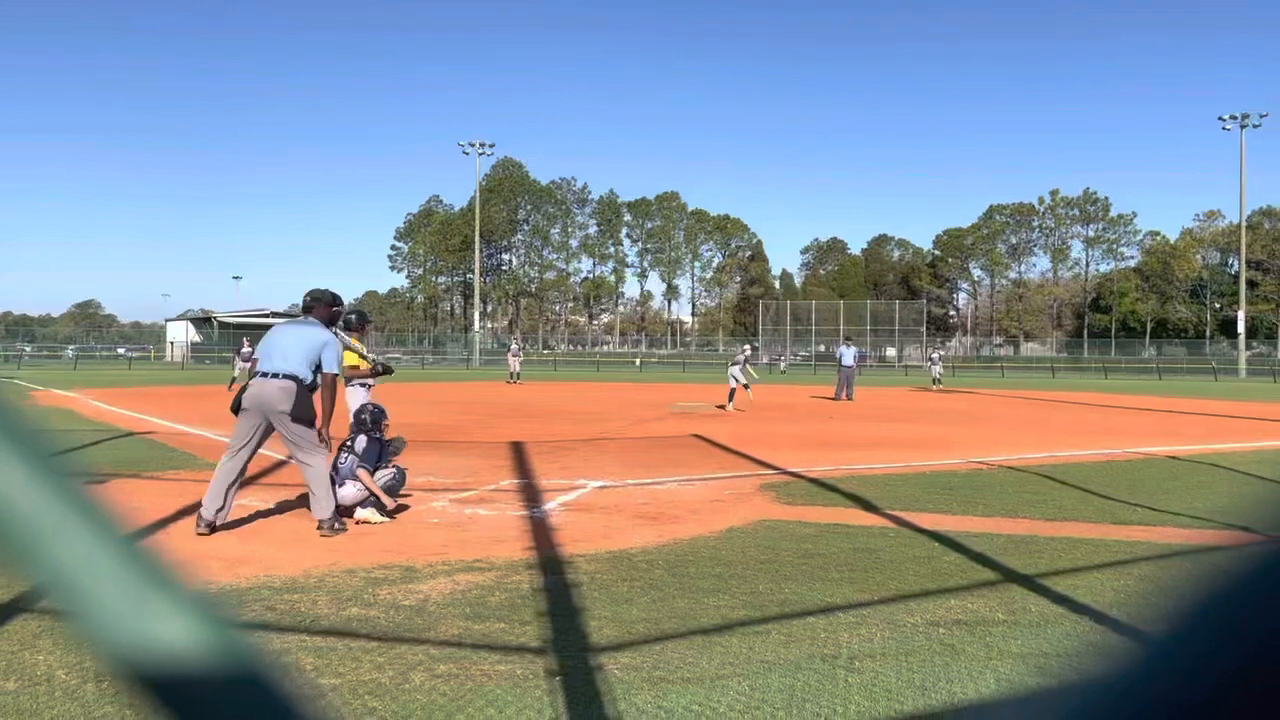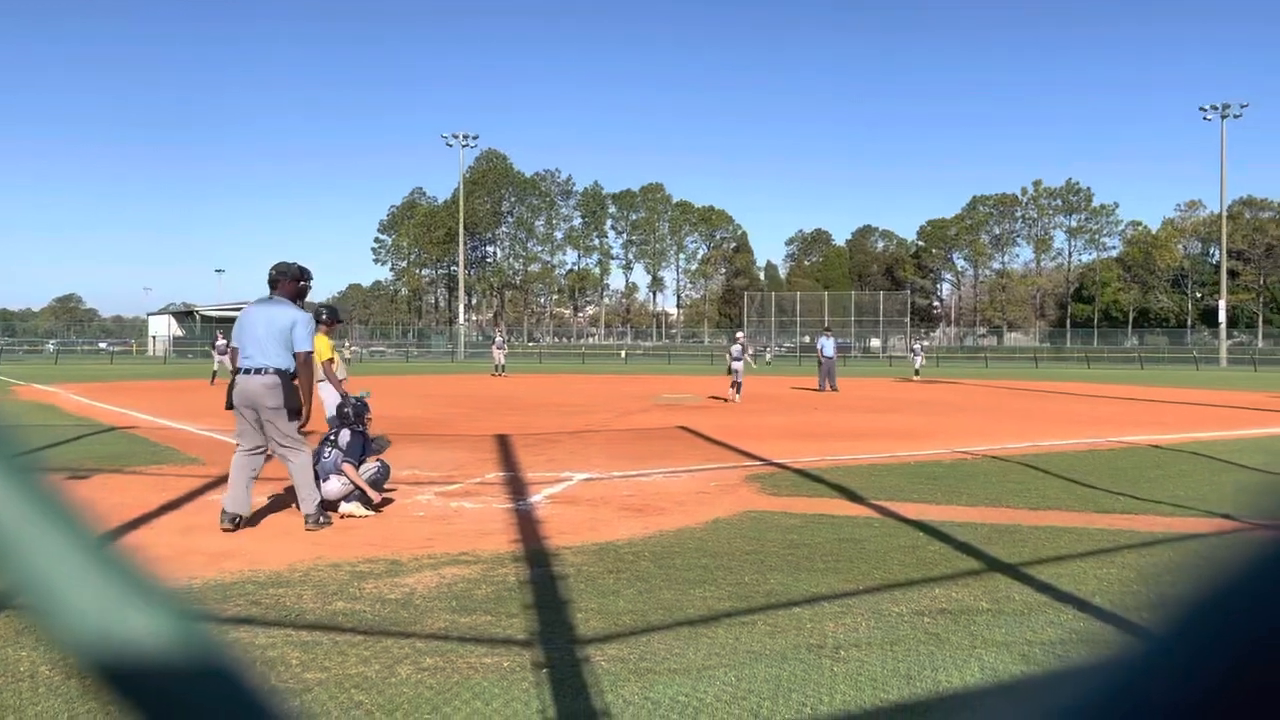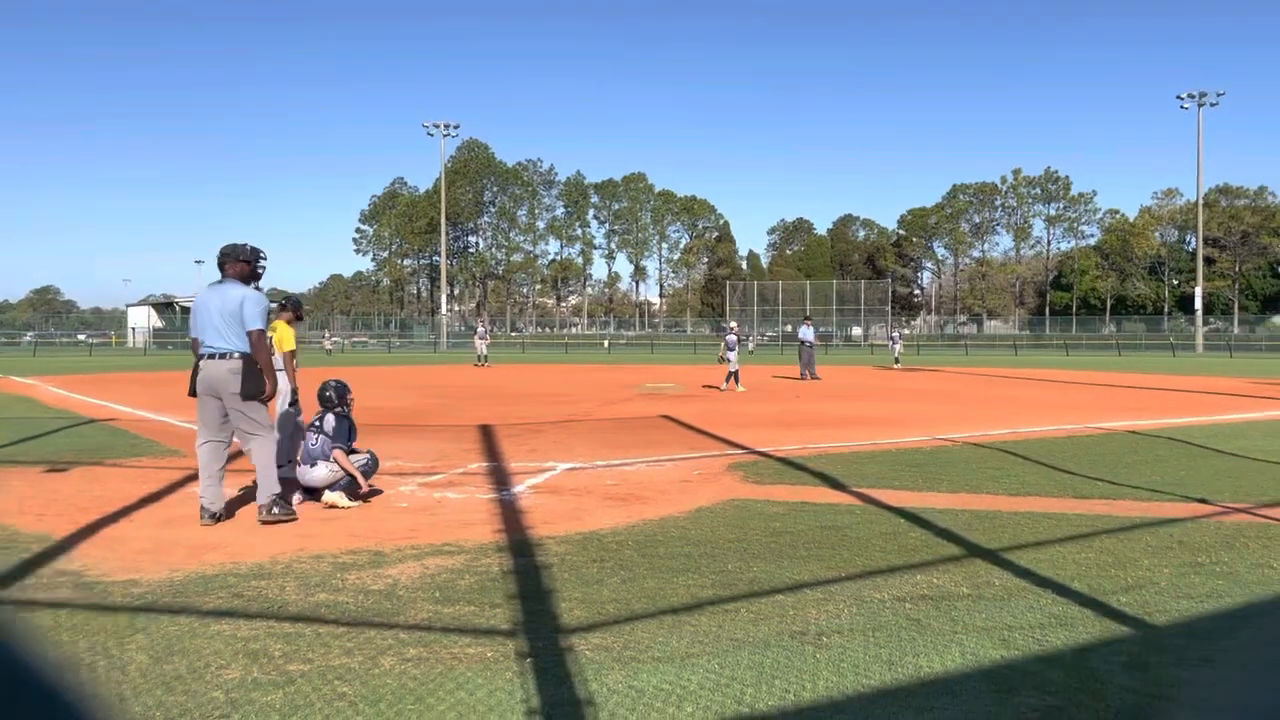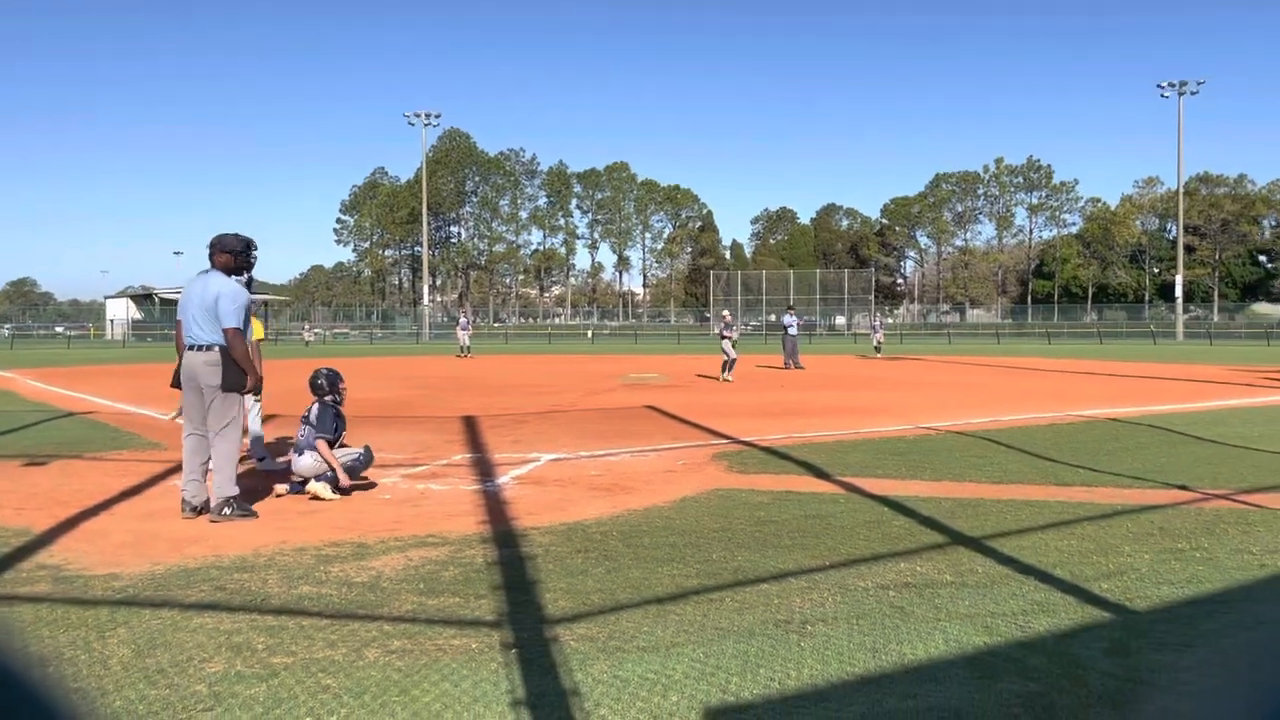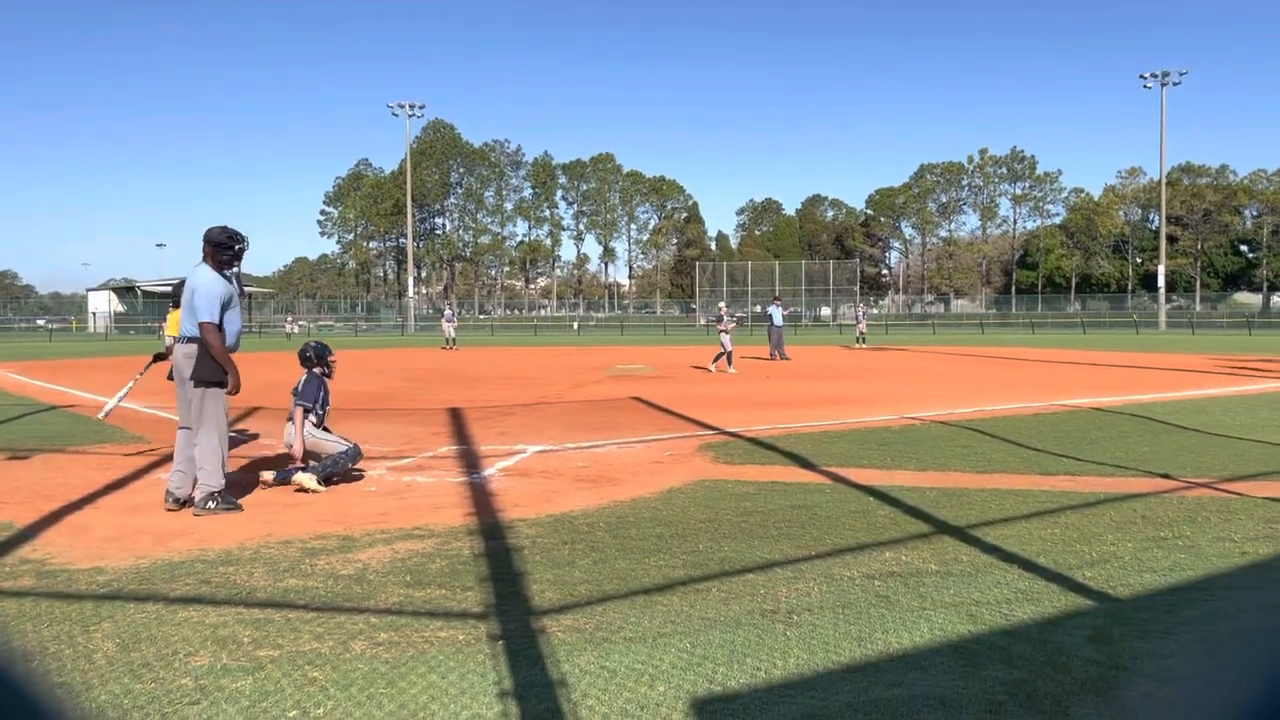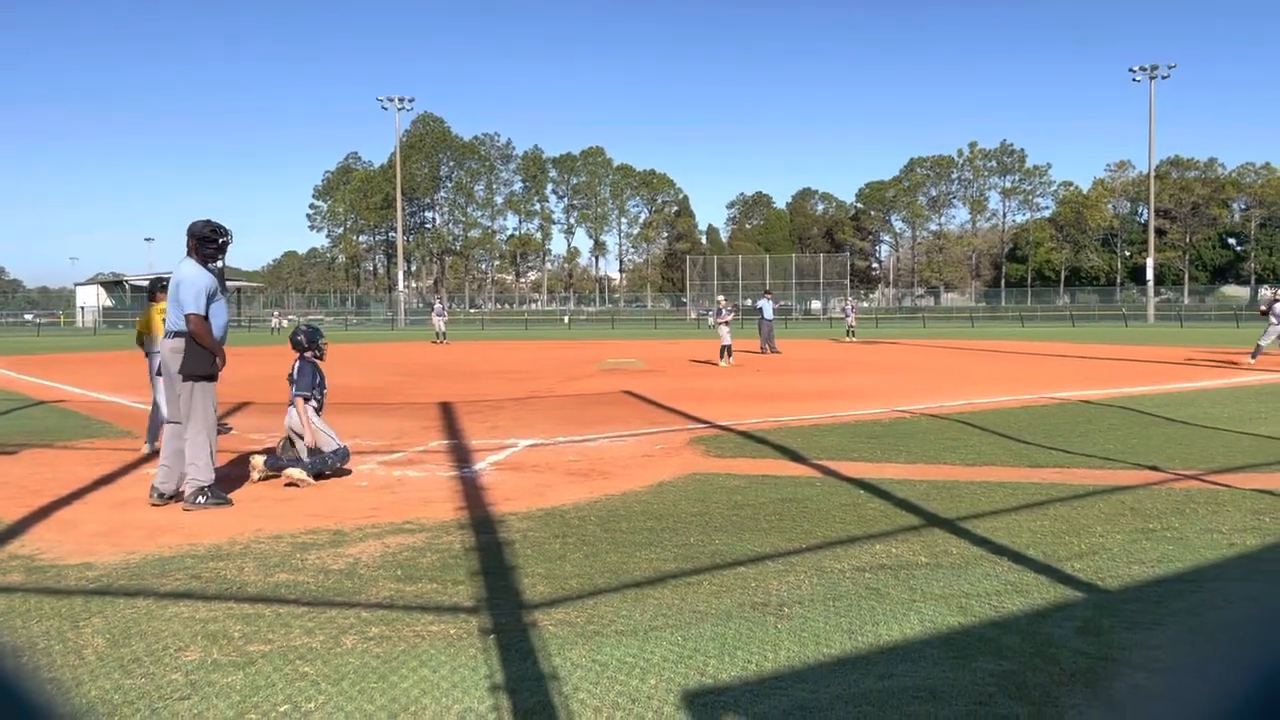
dt=0.4s
person 1, frame 1
left shoulder: (278, 329)
right shoulder: (328, 338)
left elbow: (254, 367)
right elbow: (328, 383)
right wrist: (324, 425)
left hip: (255, 388)
right hip: (288, 393)
left knee: (236, 454)
right knee: (313, 455)
left ankle: (207, 517)
right ankle: (327, 518)
person 1, frame 2
left shoulder: (247, 311)
right shoulder: (298, 316)
left elbow: (234, 356)
right elbow: (303, 363)
right wrist: (306, 403)
left hip: (243, 383)
right hip: (274, 386)
left knee: (247, 449)
right knee: (294, 450)
left ankle: (232, 512)
right ankle: (312, 513)
person 1, frame 3
left shoulder: (202, 297)
right shoulder: (250, 295)
left elbow: (196, 344)
right elbow: (257, 341)
right wrist: (270, 378)
left hip: (205, 370)
right hip: (238, 371)
left knee: (210, 440)
right knee: (259, 435)
left ankle: (210, 507)
right ankle: (270, 501)
person 1, frame 4
left shoulder: (192, 285)
right shoulder: (231, 289)
left elbow: (180, 331)
right elbow: (233, 337)
left wrist: (185, 364)
right wrist: (252, 372)
left hip: (190, 361)
right hip: (218, 363)
left knee: (194, 432)
right knee: (225, 434)
left ankle: (192, 499)
right ankle: (223, 501)
person 1, frame 5
left shoulder: (202, 275)
right shoulder: (212, 283)
right elbow: (209, 332)
right wrist: (232, 370)
left hip: (185, 354)
right hip: (202, 358)
left knee: (190, 426)
right knee: (210, 427)
left ankle: (178, 491)
right ankle: (208, 495)
person 1, frame 6
left shoulder: (194, 270)
right shoulder: (195, 276)
right elbow: (195, 324)
right wrist: (219, 352)
left hip: (176, 349)
right hip: (190, 352)
left knee: (178, 421)
right knee: (200, 421)
left ankle: (165, 487)
right ankle: (198, 489)
